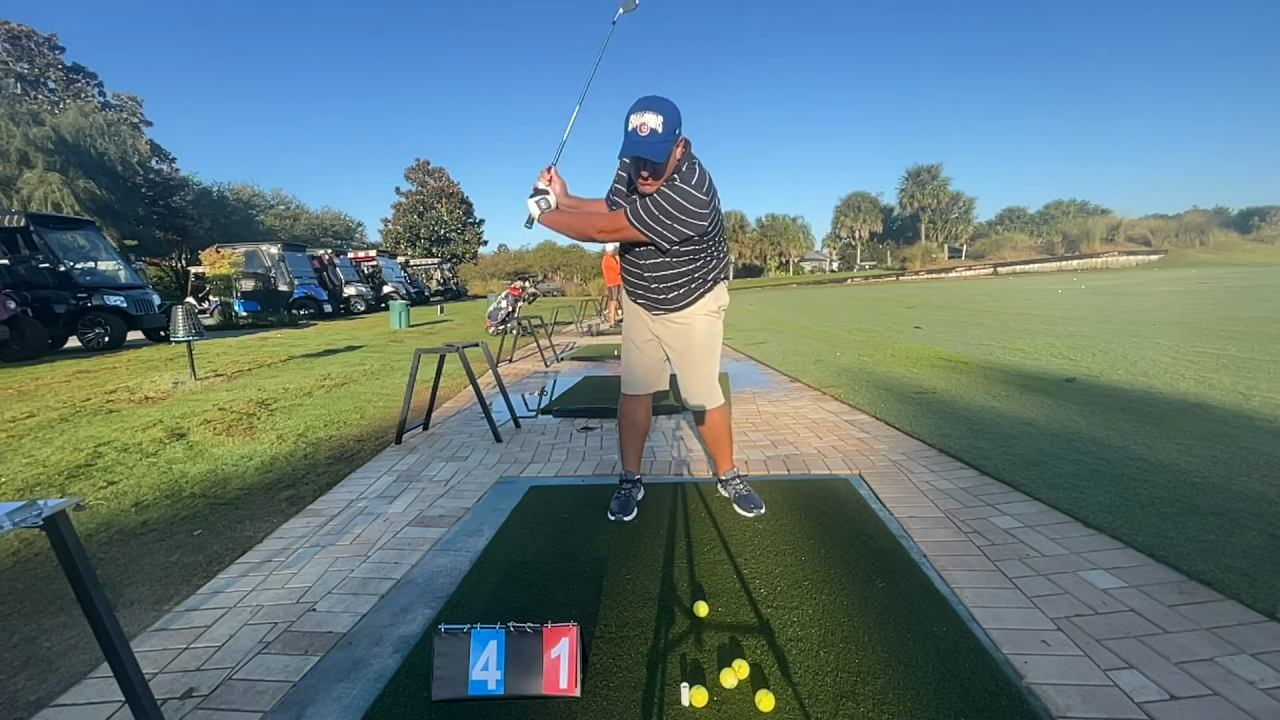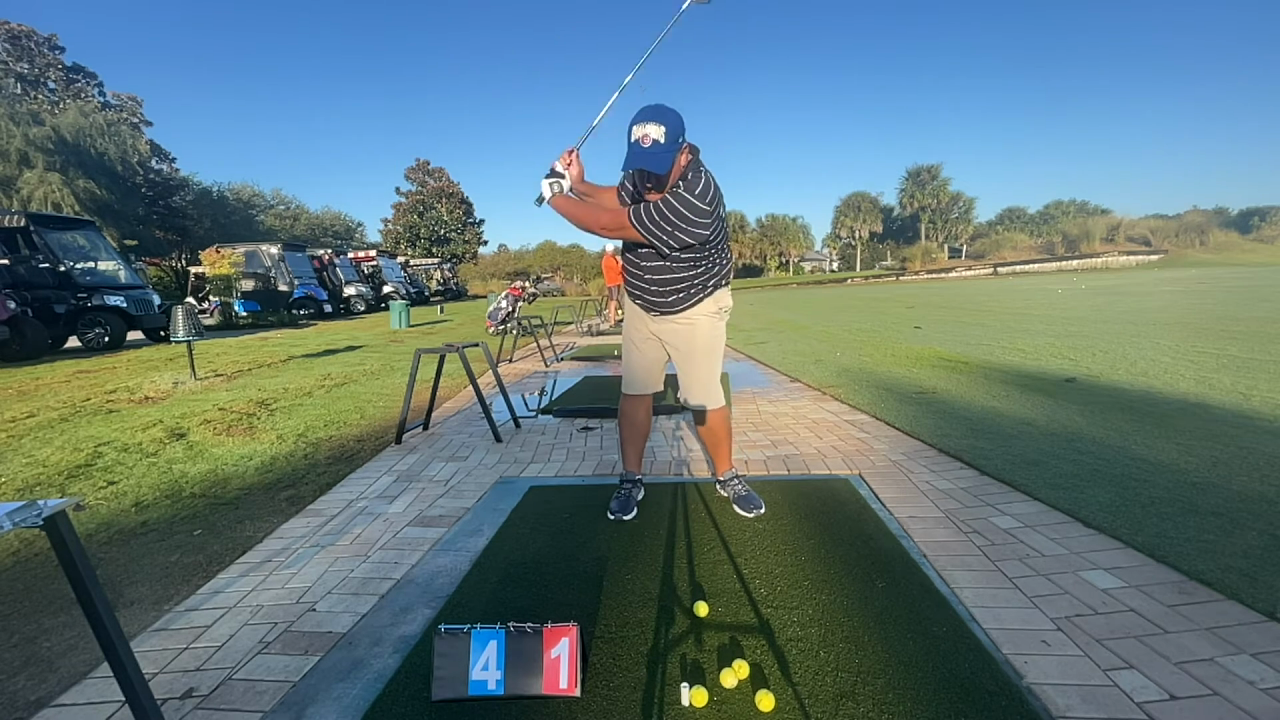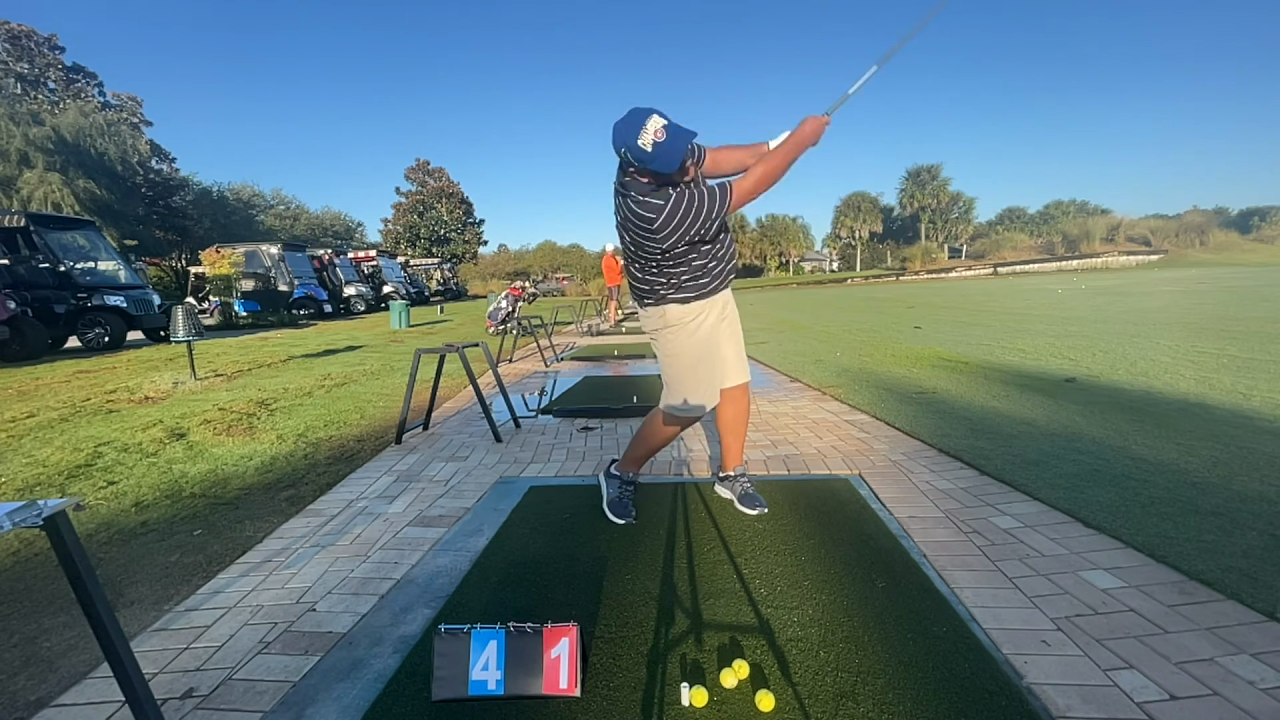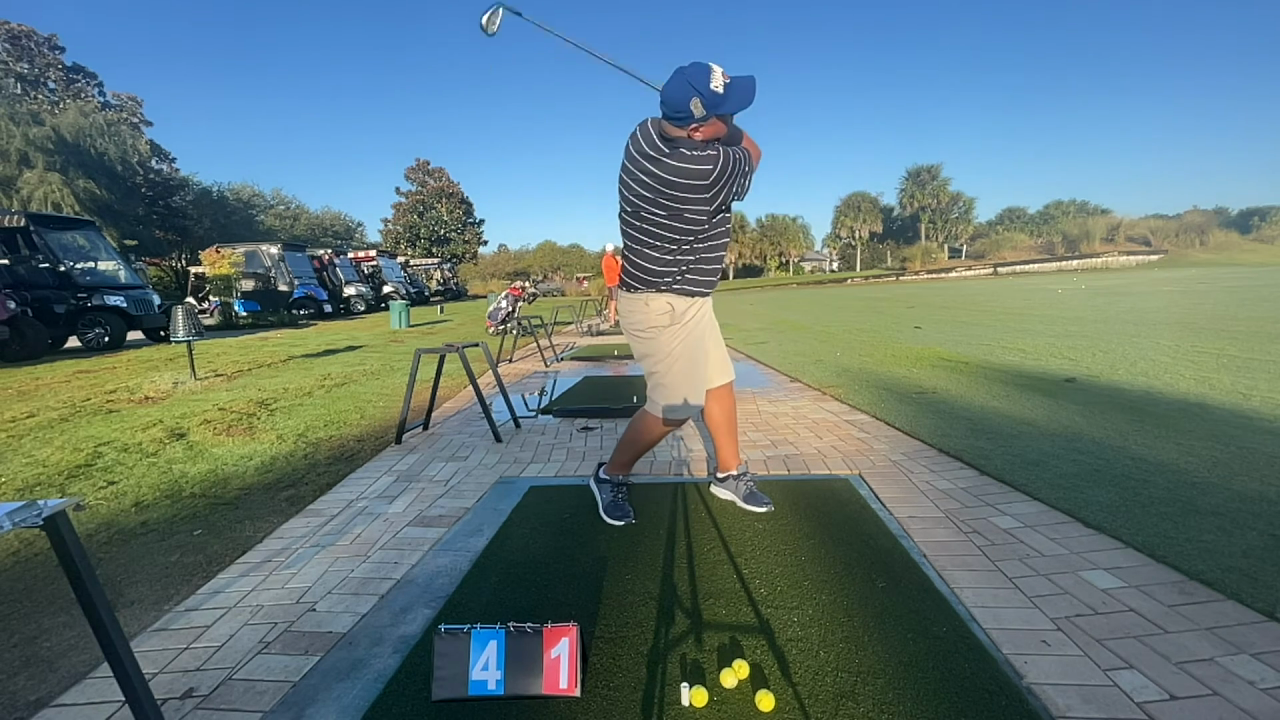
dt=0.4s
person 1, frame 1
left shoulder: (688, 195)
right shoulder: (634, 166)
left elbow: (603, 230)
right elbow: (611, 209)
left wrist: (543, 212)
right wrist: (560, 200)
left hip: (692, 306)
right hip: (640, 302)
left knee: (703, 398)
right knee: (634, 391)
left ankle: (728, 476)
right ankle: (630, 480)
person 1, frame 2
left shoulder: (696, 195)
right shoulder: (639, 168)
left elbow: (614, 225)
right elbow: (618, 204)
left wrist: (556, 195)
right wrist: (578, 185)
left hip: (697, 307)
right hip: (642, 304)
left knee: (705, 399)
right knee: (635, 392)
left ankle: (727, 475)
right ankle: (631, 480)
person 1, frame 3
left shoulder: (664, 151)
right shoulder: (651, 208)
right elbow: (742, 192)
left wrist: (775, 146)
right wrist: (798, 144)
left hip: (711, 293)
right hip: (675, 311)
left knee: (734, 384)
right knee: (687, 407)
left ankle: (731, 476)
right ankle: (622, 473)
person 1, frame 4
left shoulder: (647, 132)
right shoulder: (708, 171)
right elbow: (751, 153)
right wrist: (722, 122)
left hip: (684, 298)
right hip: (662, 306)
left knee: (718, 382)
right knee: (673, 406)
left ankle: (729, 473)
right ankle: (610, 476)
